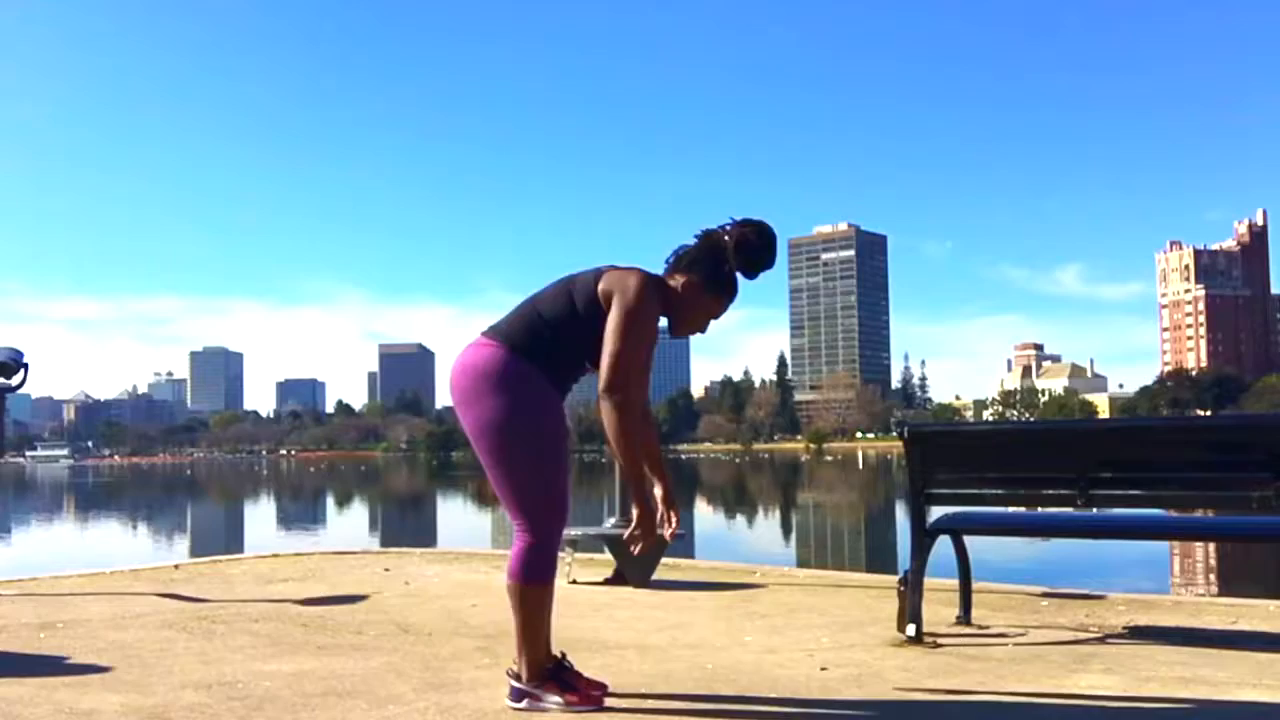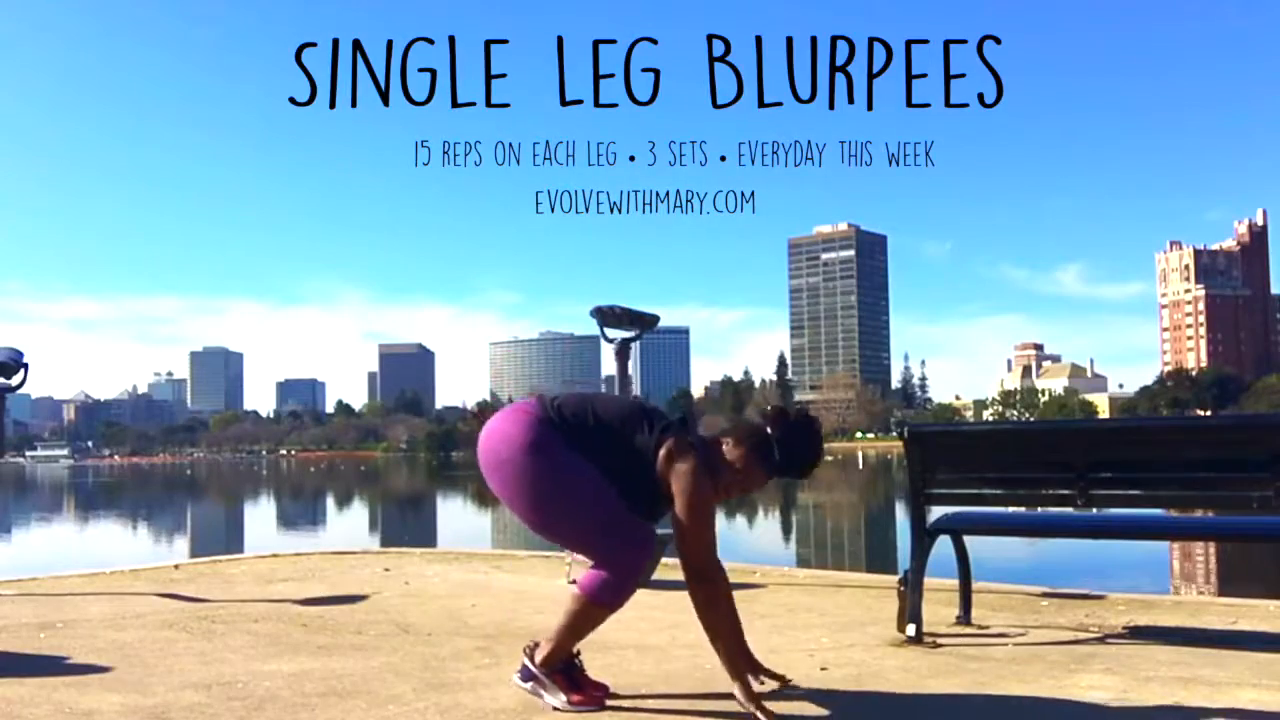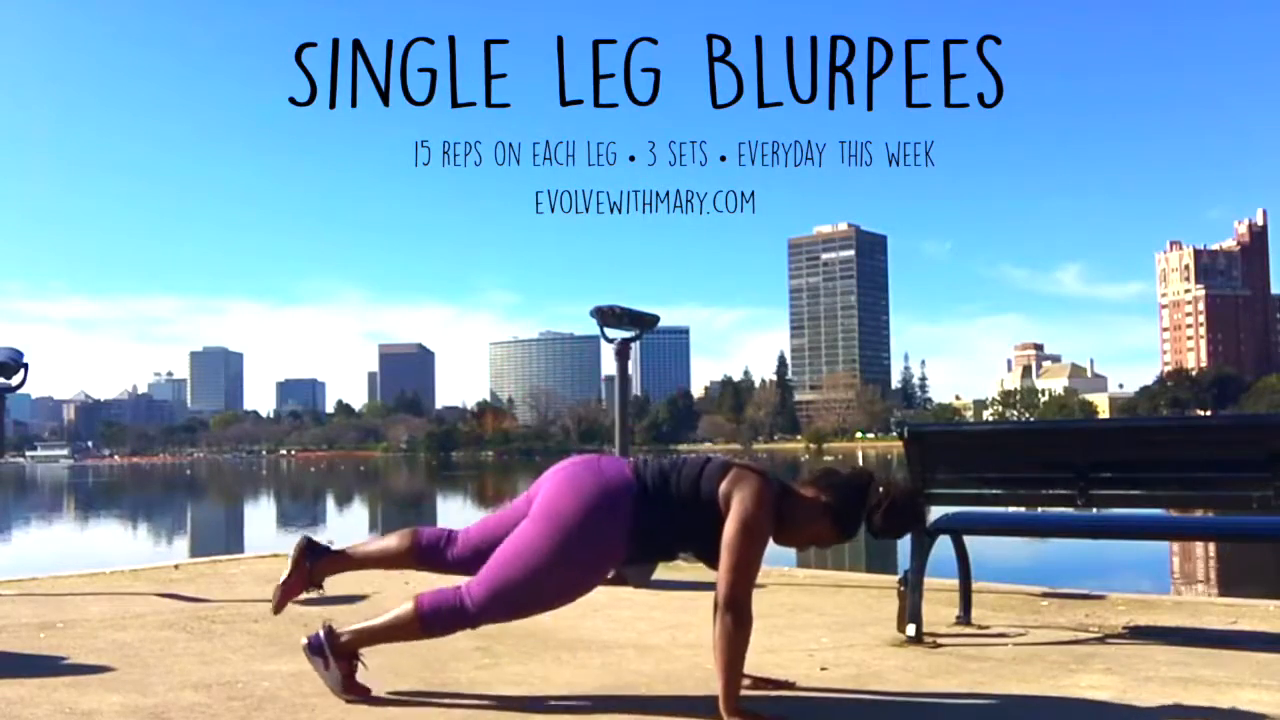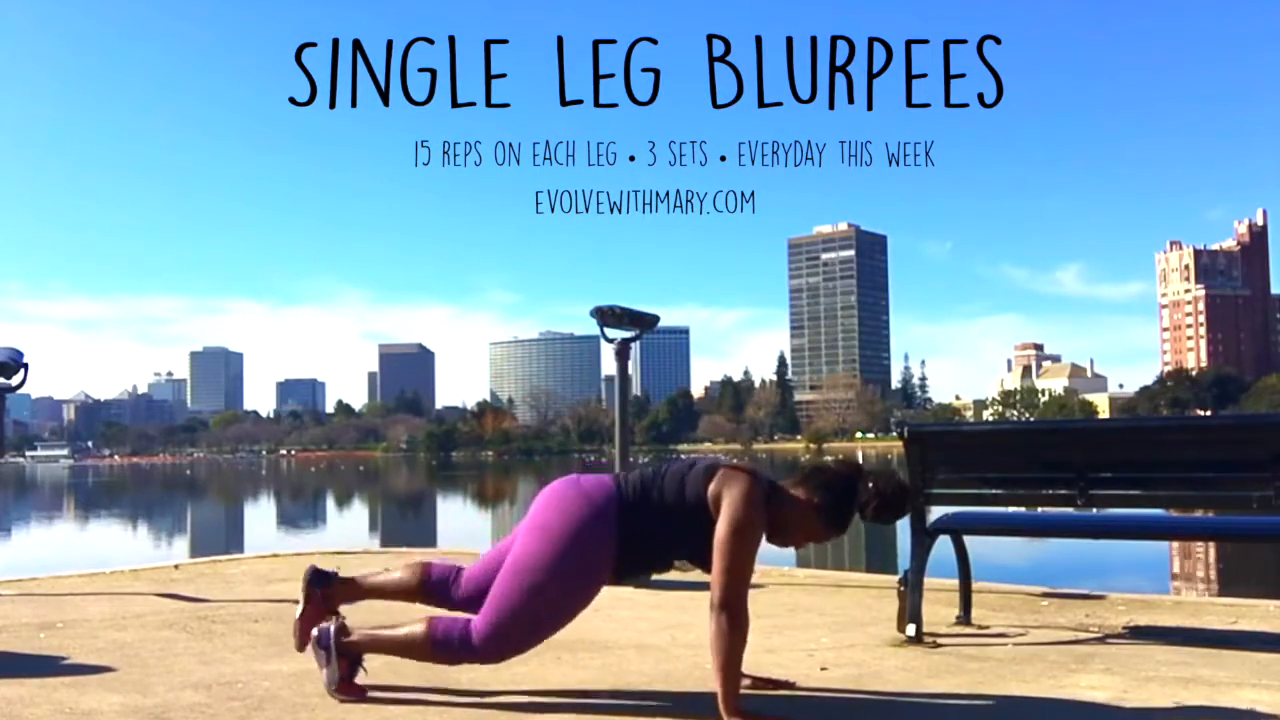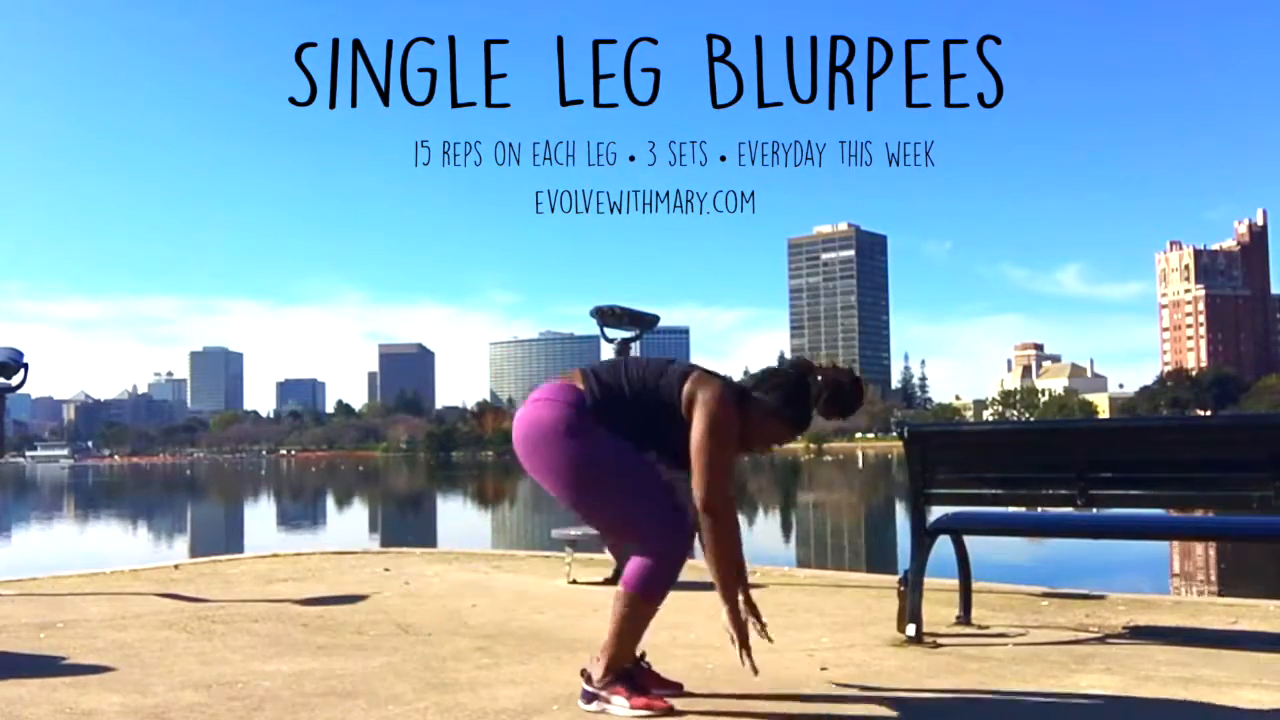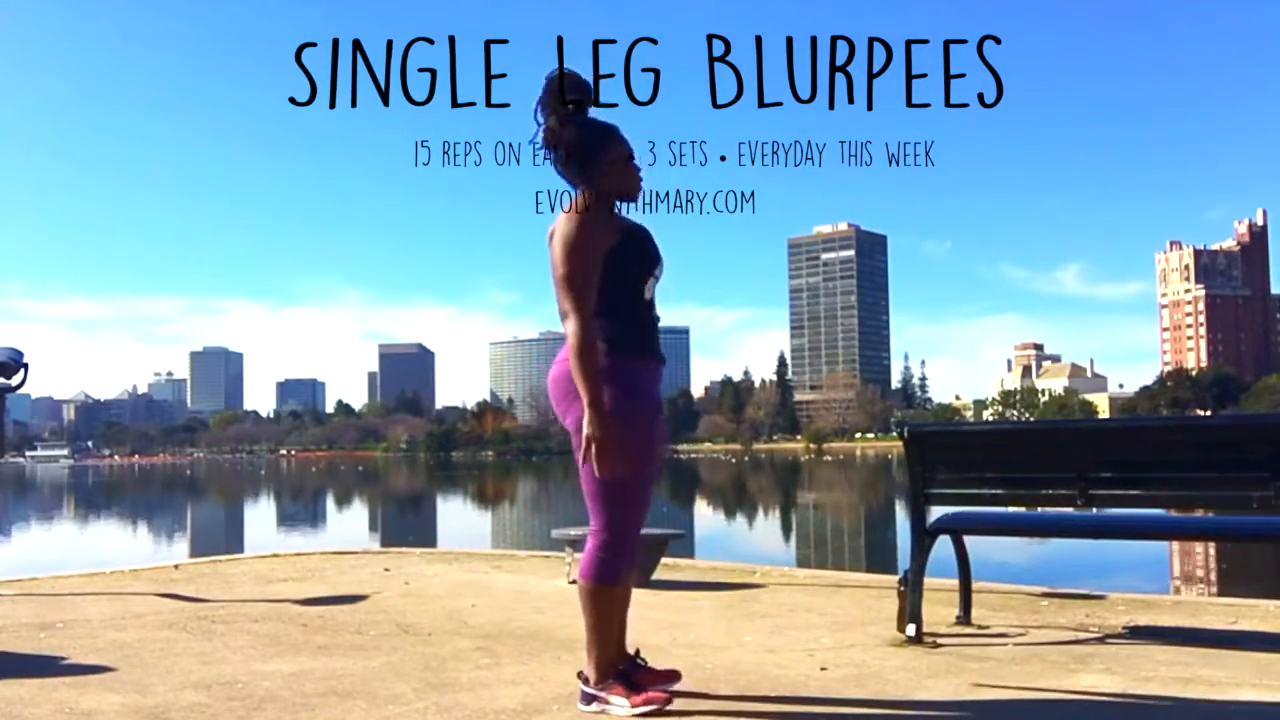
dt=0.7s
person 1, frame 1
left shoulder: (644, 308)
right shoulder: (640, 294)
left elbow: (633, 407)
right elbow: (612, 393)
left wrist: (657, 483)
right wrist: (639, 491)
left hip: (522, 382)
right hip: (496, 376)
left knee: (546, 522)
right knee: (539, 526)
left ankle: (542, 663)
right ankle: (528, 679)
person 1, frame 2
left shoulder: (695, 468)
right shoulder: (691, 467)
left elbow: (705, 574)
right elbow: (704, 579)
left wrist: (742, 659)
right wrist: (739, 676)
left hip: (537, 444)
right hip: (519, 442)
left knee: (626, 550)
right knee: (628, 556)
left ankle: (555, 658)
right ankle: (542, 663)
person 1, frame 3
left shoulder: (754, 496)
right shoulder: (759, 502)
left elbow: (729, 597)
right elbow: (732, 605)
left hip: (581, 485)
right hip: (591, 516)
left knee: (456, 552)
right knee: (476, 600)
left ankle: (319, 559)
right ankle: (338, 641)
person 1, frame 4
left shoulder: (750, 498)
right shoulder: (749, 500)
left elbow: (725, 601)
right elbow: (727, 606)
left hip: (576, 511)
right hip: (582, 529)
left knee: (462, 587)
right knee: (487, 639)
left ankle: (331, 588)
right ankle: (344, 640)
person 1, frame 5
left shoulder: (724, 410)
right shoulder: (722, 405)
left elbow: (719, 511)
right elbow: (712, 510)
left wrist: (740, 588)
right wrist: (731, 603)
left hip: (572, 420)
right hip: (554, 424)
left knee: (664, 534)
right knee: (665, 540)
left ankle: (620, 662)
right ankle: (604, 678)
person 1, frame 6
left shoulder: (608, 224)
right shoulder: (580, 223)
right elbow: (579, 323)
right wrist: (597, 409)
left hip: (630, 382)
right hip: (605, 382)
left knee: (625, 529)
right knee: (613, 529)
left ankle: (617, 660)
